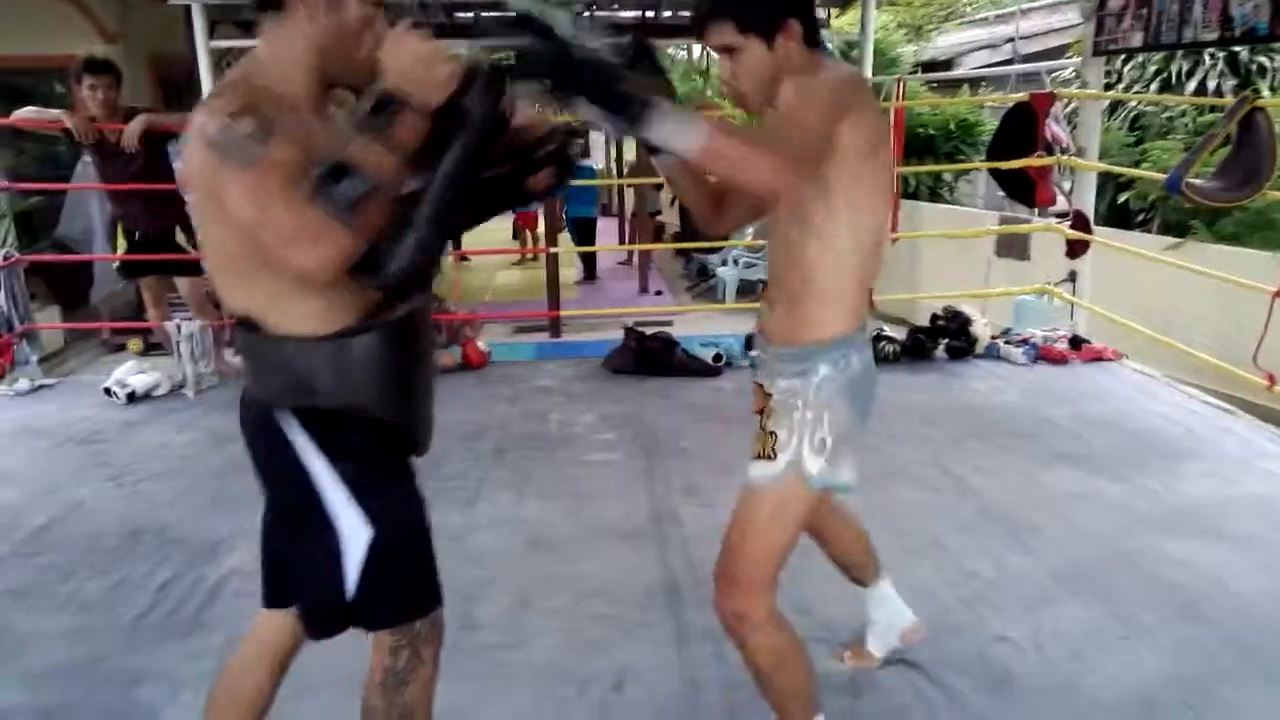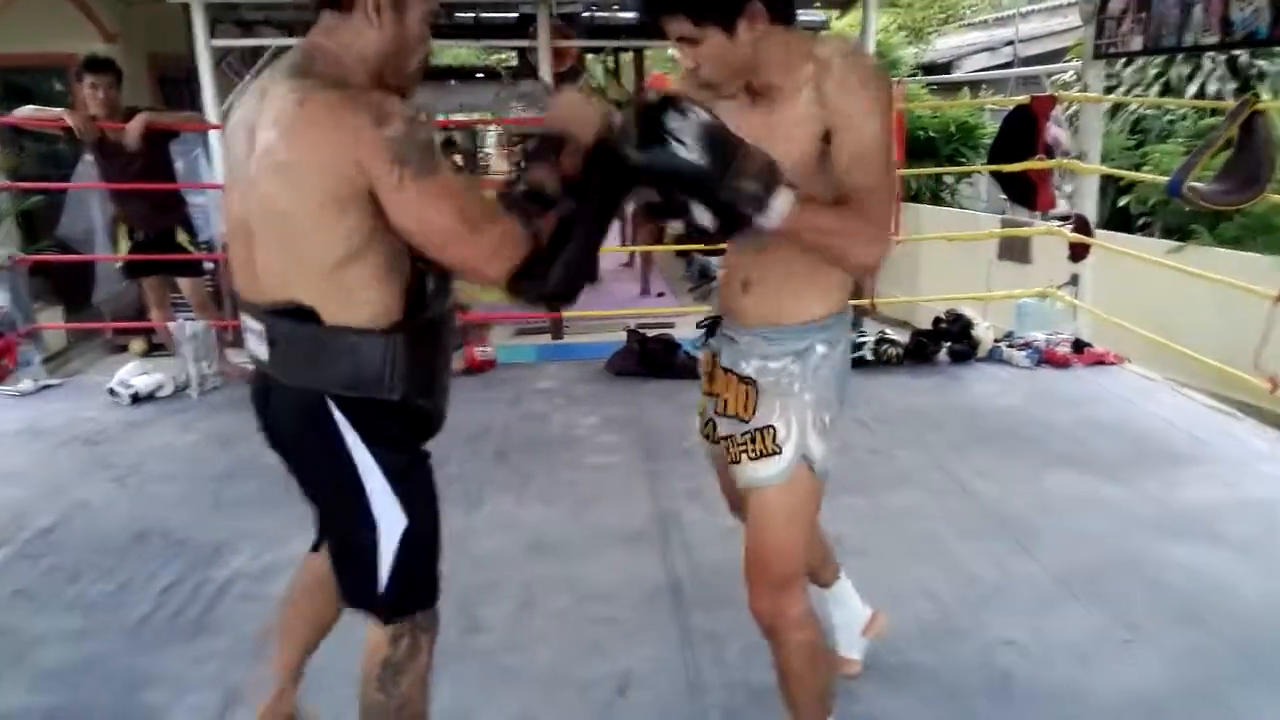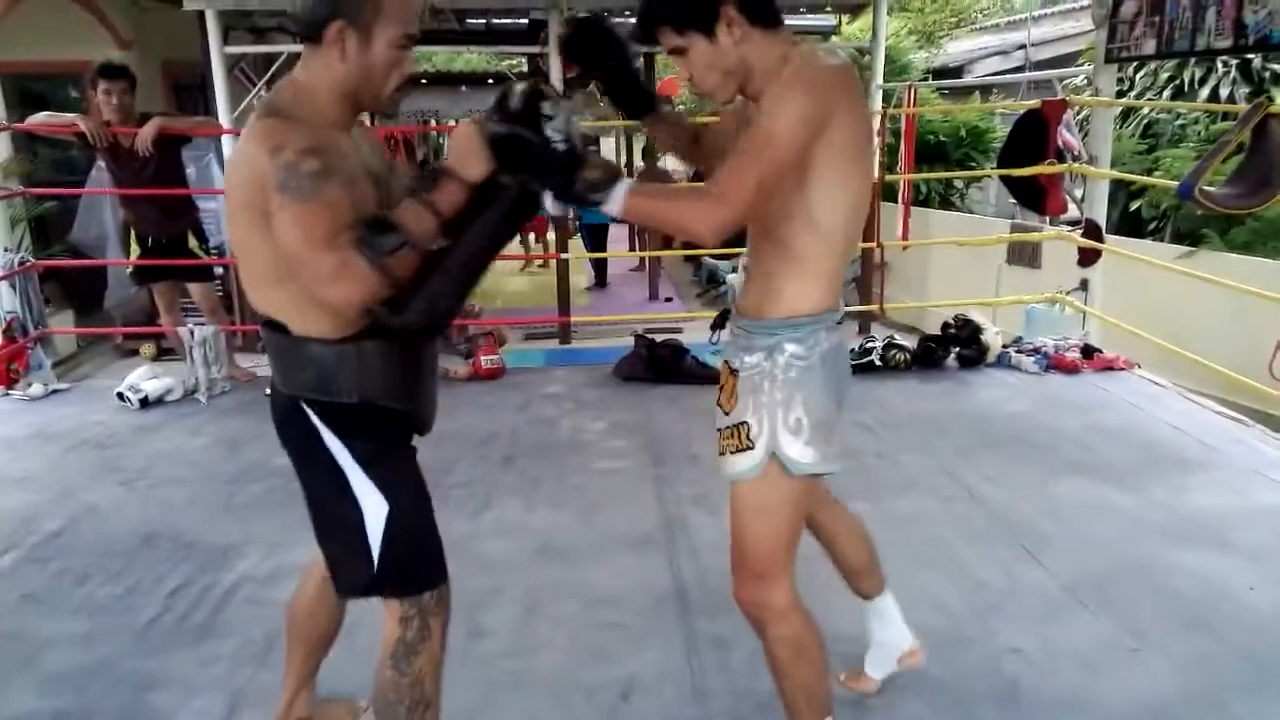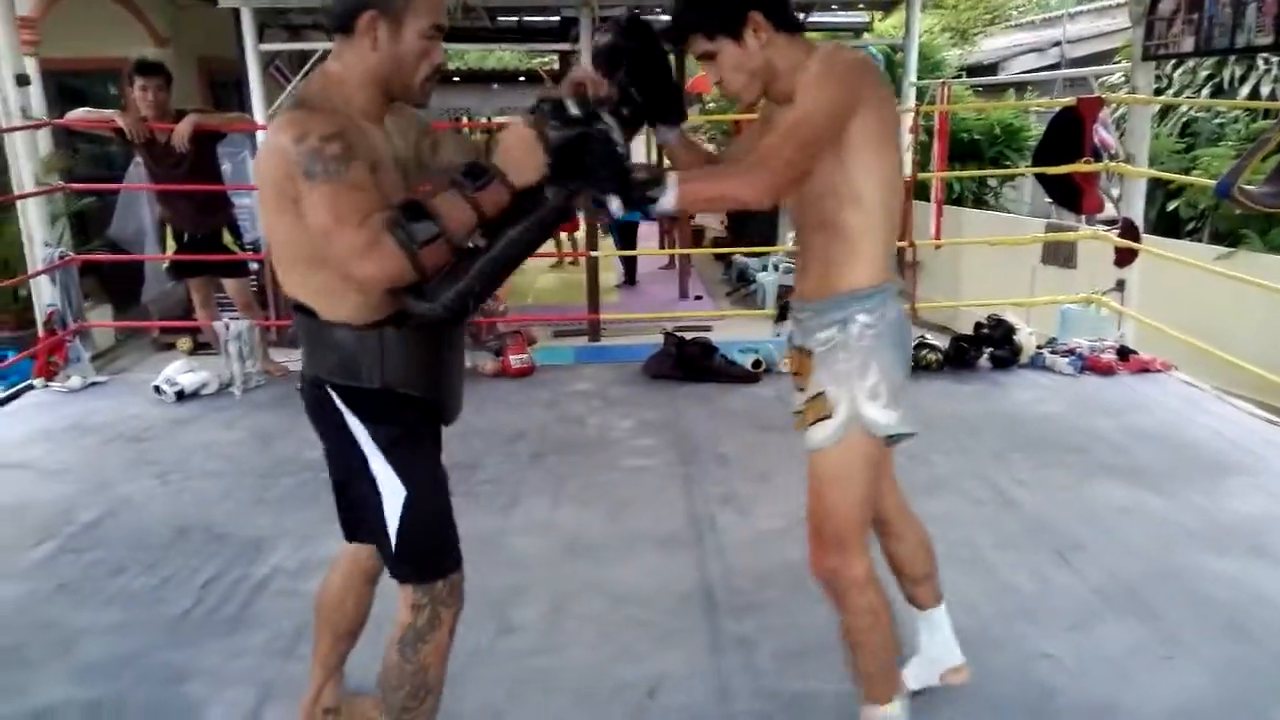
dt=0.3s
person 1, frame 1
left shoulder: (305, 117)
right shoulder: (238, 121)
left elbow: (394, 234)
right elbow: (315, 247)
left wrist: (523, 167)
right wrist: (403, 109)
left hip: (313, 408)
right hip: (329, 415)
left knee: (293, 612)
right knee: (407, 624)
person 1, frame 2
left shoulder: (267, 98)
right shoulder: (368, 119)
right elbow: (488, 253)
right wrist: (566, 151)
left hip: (292, 382)
right hip: (349, 399)
left knee: (346, 549)
right knee: (403, 614)
person 1, frame 3
left shoulder: (336, 134)
right shoulder: (289, 145)
left elbow: (401, 213)
right elbow: (346, 281)
left wrist: (489, 143)
right wrist: (452, 179)
left hip: (344, 394)
right hip: (342, 403)
left knee: (342, 556)
right knee: (419, 600)
person 1, frame 4
left shoulder: (389, 121)
right shoulder: (313, 132)
left elbow: (464, 169)
right elbow: (374, 258)
left wrist: (544, 128)
right wrist: (500, 178)
left hip: (381, 380)
right hip: (368, 390)
left knee: (370, 543)
right knee: (432, 588)
person 2, frame 1
left shoulder: (830, 94)
right shoulder: (800, 112)
left elbow: (774, 175)
right elbow: (715, 220)
left wrist: (638, 104)
right wrist: (637, 103)
left hip: (820, 377)
right hip: (791, 367)
left knee: (737, 596)
right knee: (807, 504)
right ankle: (892, 617)
person 2, frame 2
left shoulder: (846, 79)
right shoulder: (728, 88)
left elbow: (865, 246)
left wrist: (749, 190)
left hip: (796, 359)
right hip: (727, 345)
left knee: (773, 595)
right knee: (759, 514)
right ankle: (850, 613)
person 2, frame 3
left shoulder: (812, 81)
right shoulder: (773, 95)
left elbow: (715, 216)
right elbow: (704, 148)
left wrist: (591, 186)
right wrist: (636, 100)
left hip: (787, 354)
right hip: (772, 346)
left knee: (761, 588)
right knee: (814, 505)
right ankle: (894, 636)
person 2, frame 4
left shoulder: (839, 72)
right shoulder: (787, 102)
left elbow: (760, 185)
right elbow: (719, 172)
left wrist: (645, 190)
right wrist: (663, 118)
left hip: (854, 328)
right hip: (825, 326)
left knee: (837, 555)
right knee: (877, 501)
right ankle: (940, 652)
person 3, frame 1
left shoulder: (143, 122)
right shoulder: (84, 127)
right elbow: (19, 116)
left wrist: (146, 119)
right wrist: (64, 116)
left hip: (171, 224)
right hip: (132, 229)
left knee: (197, 299)
right knee: (154, 300)
left ankle: (218, 358)
person 3, frame 2
left shoulder: (145, 121)
right shoulder: (84, 126)
left elbow: (198, 121)
right elbow: (19, 115)
left wrist: (148, 117)
right wrist: (65, 114)
left hip: (171, 223)
right hip: (134, 228)
left knee: (198, 299)
right knee: (156, 301)
left ankle: (219, 358)
person 3, frame 3
left shoulder: (158, 127)
right shoulder: (97, 133)
left elbow: (211, 126)
right elbow: (33, 122)
left wrist: (160, 122)
right wrist: (79, 120)
left hip: (182, 230)
right hip: (144, 234)
left knee: (209, 304)
right knee: (166, 306)
left ankle: (230, 364)
person 3, frame 4
left shoulder: (194, 123)
right shoulder: (134, 129)
left elbow: (245, 122)
right elbow: (72, 118)
left wrist: (196, 118)
right wrist: (116, 116)
left hip: (217, 226)
right hip: (180, 230)
left knee: (243, 300)
right knee: (202, 301)
left ankle: (264, 358)
